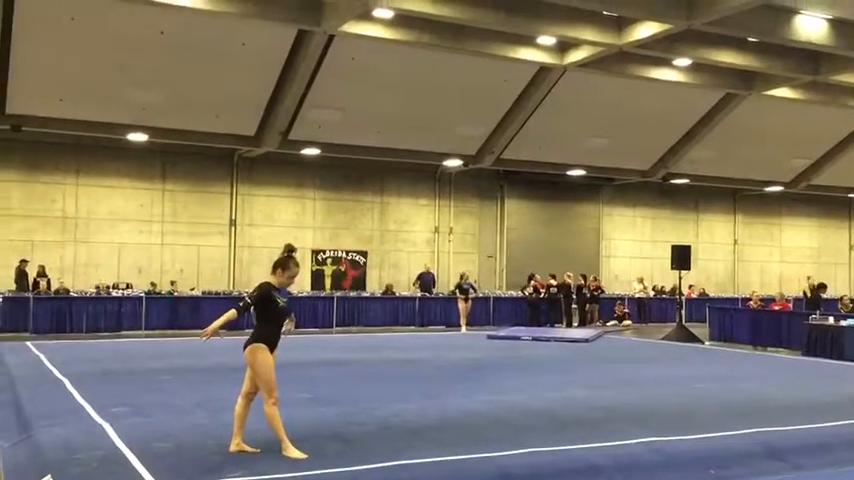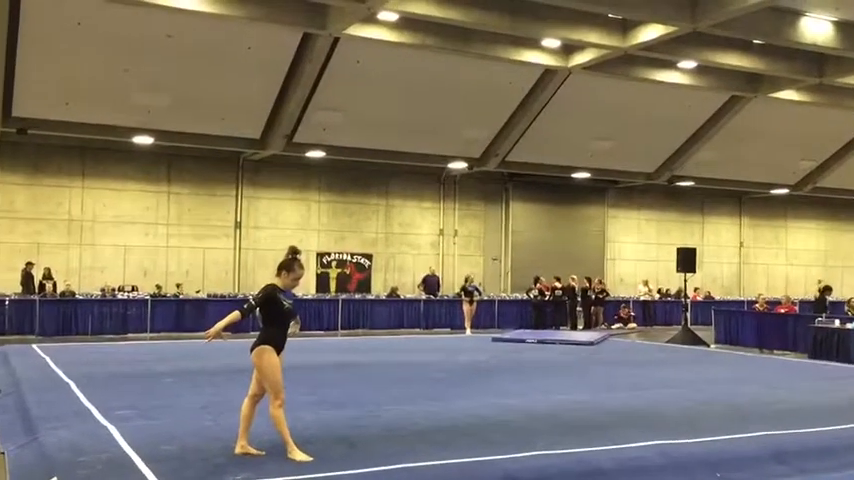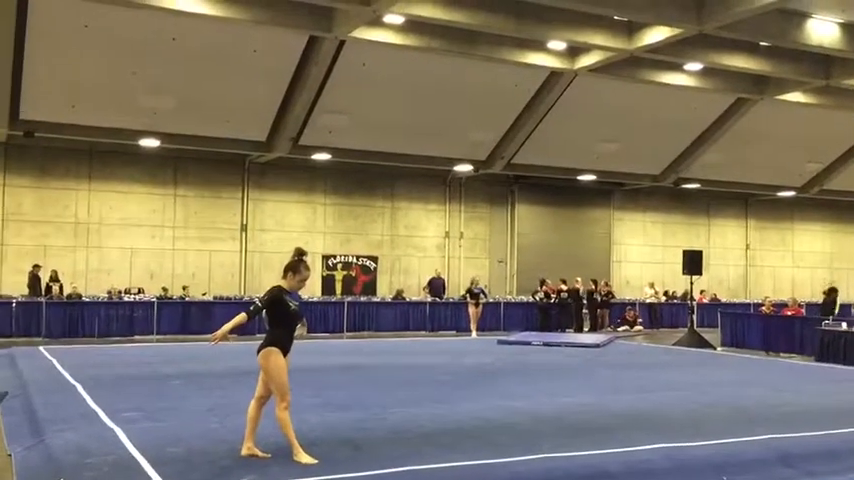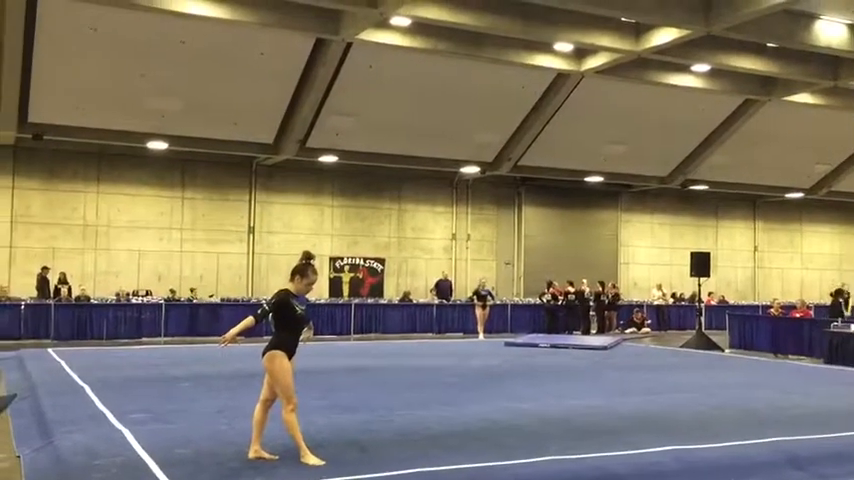
dt=0.2s
person 1, frame 1
left shoulder: (280, 292)
right shoulder: (264, 290)
right elbow: (241, 308)
right wrist: (217, 324)
left hip: (268, 347)
right hip: (258, 347)
left knee: (248, 394)
right knee: (271, 397)
left ankle: (236, 442)
right ankle: (286, 446)
person 1, frame 2
left shoulder: (286, 294)
right shoulder: (269, 292)
right elbow: (245, 310)
right wrist: (220, 325)
left hip: (274, 349)
right hip: (265, 349)
left knee: (254, 396)
right knee: (277, 399)
left ankle: (242, 444)
right ankle: (291, 448)
person 1, frame 3
left shoulder: (292, 296)
right shoulder: (276, 294)
right elbow: (252, 312)
right wrist: (227, 328)
left hip: (281, 351)
right hip: (271, 350)
left knee: (261, 398)
right knee: (284, 401)
left ankle: (248, 446)
right ankle: (297, 451)
person 1, frame 4
left shoulder: (298, 300)
right shoulder: (282, 297)
right elbow: (259, 315)
right wrist: (234, 331)
left hip: (286, 354)
right hip: (276, 354)
left knee: (266, 401)
right knee: (290, 404)
left ankle: (255, 449)
right ankle: (304, 453)
